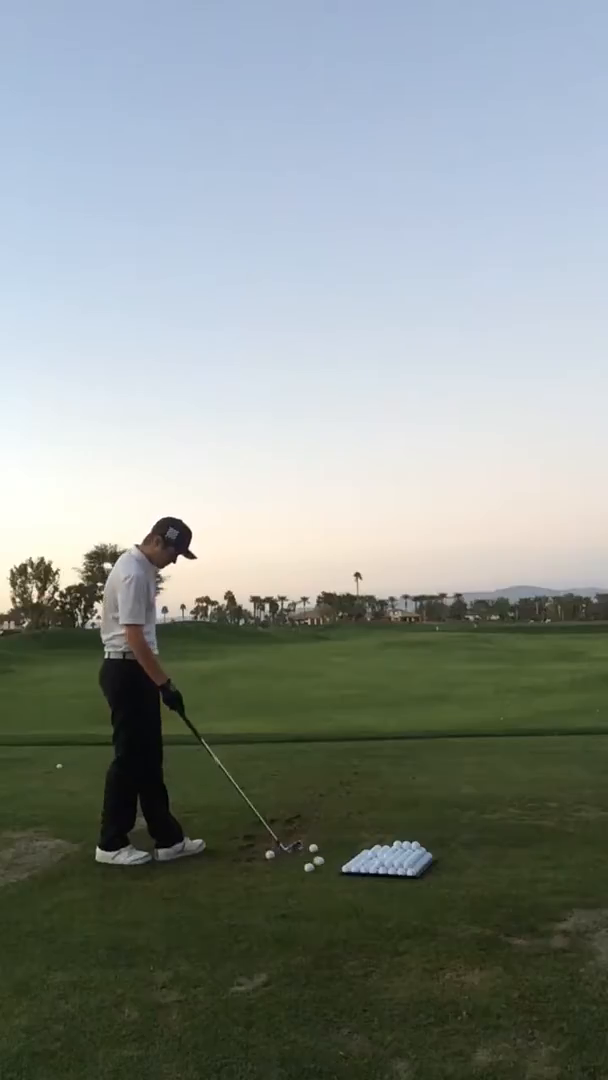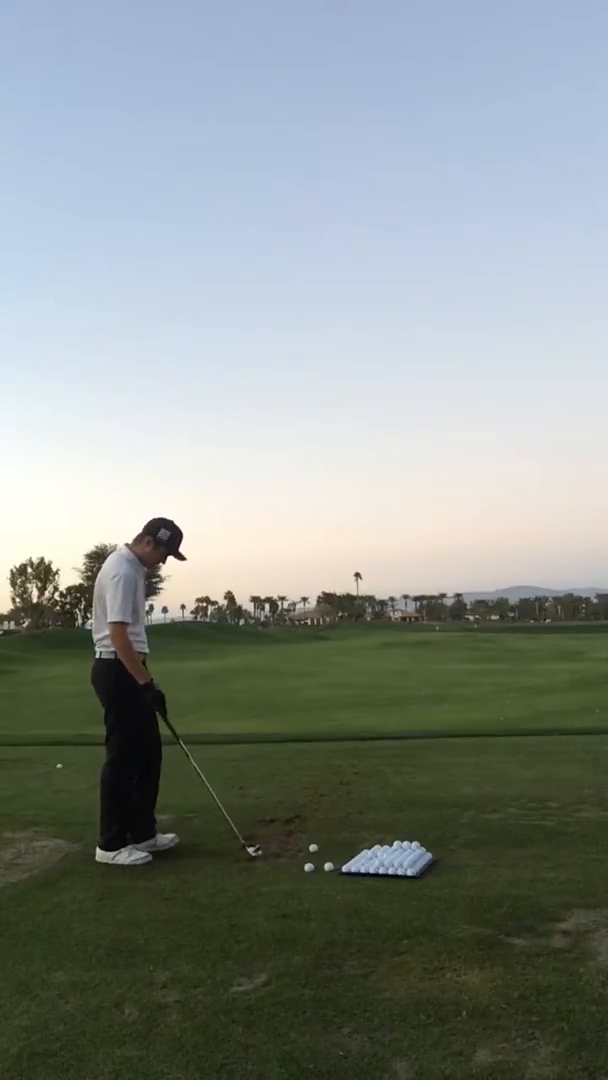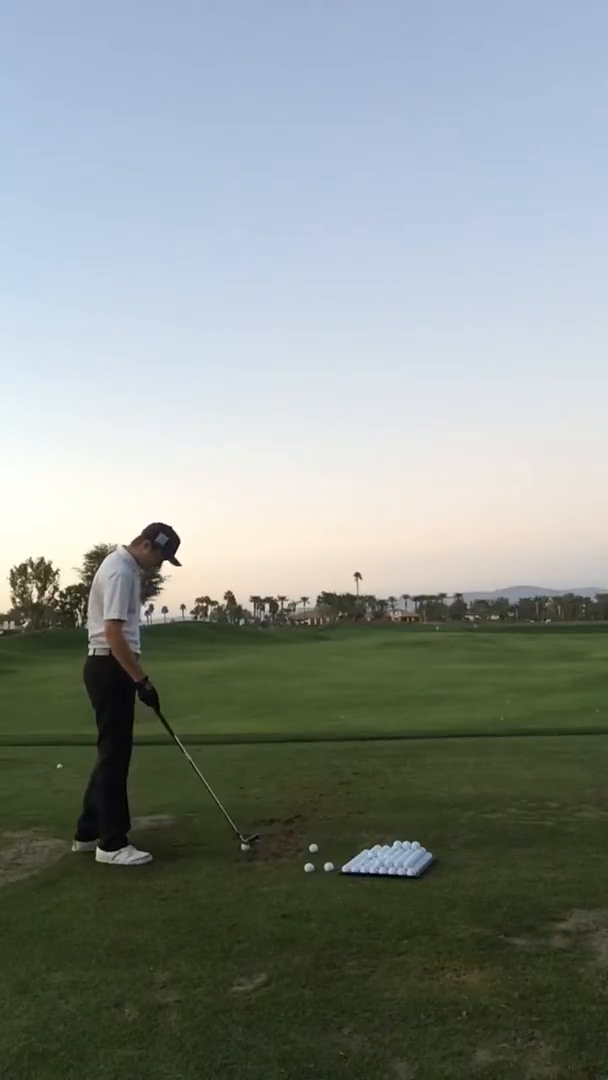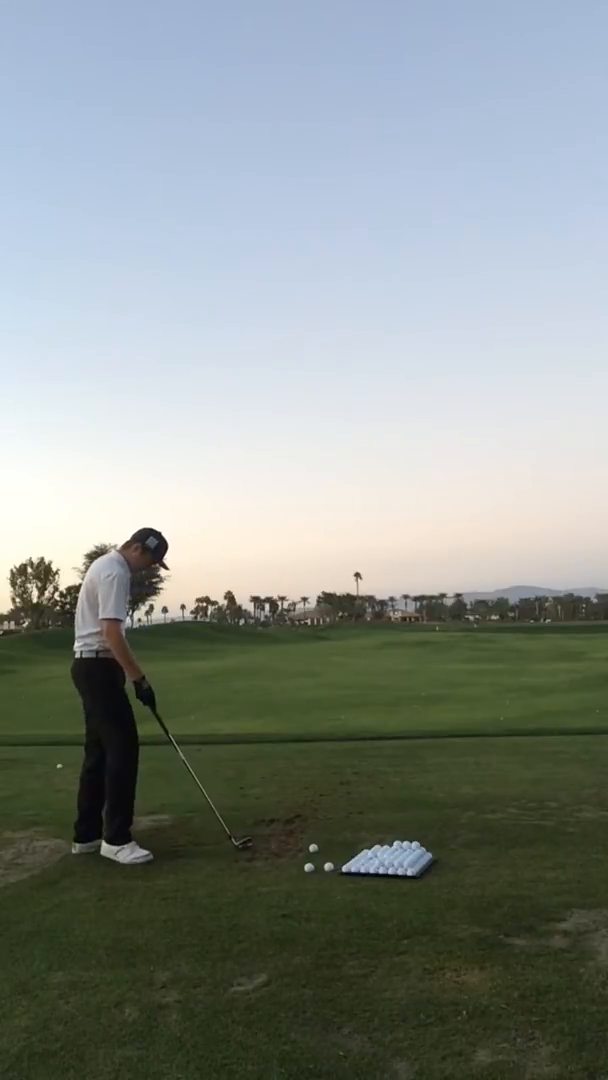
dt=0.5s
person 1, frame 1
left shoulder: (140, 567)
right shoulder: (133, 574)
right elbow: (134, 637)
right wrist: (165, 684)
left hip: (135, 670)
right hip: (127, 672)
left knee: (148, 757)
right knee: (130, 757)
left ankle: (168, 839)
right ankle: (111, 843)
person 1, frame 2
left shoulder: (130, 566)
right shoulder: (123, 572)
right elbow: (118, 635)
right wrist: (147, 683)
left hip: (127, 671)
right hip: (118, 672)
left knee: (148, 750)
right knee: (122, 756)
left ankle: (142, 832)
right ankle: (112, 843)
person 1, frame 3
left shoulder: (125, 566)
right shoulder: (120, 572)
right elbow: (113, 633)
right wrist: (142, 680)
left hip: (112, 667)
right hip: (110, 668)
left knee: (114, 752)
right knee: (114, 754)
left ankle: (89, 830)
right ankle: (111, 843)
person 1, frame 4
left shoulder: (105, 565)
right shoulder: (114, 573)
right elbow: (112, 633)
right wrist: (139, 679)
left hip: (92, 666)
right hip: (99, 667)
left knee: (99, 751)
right knee: (123, 747)
left ankle: (87, 834)
right ankle: (117, 838)
